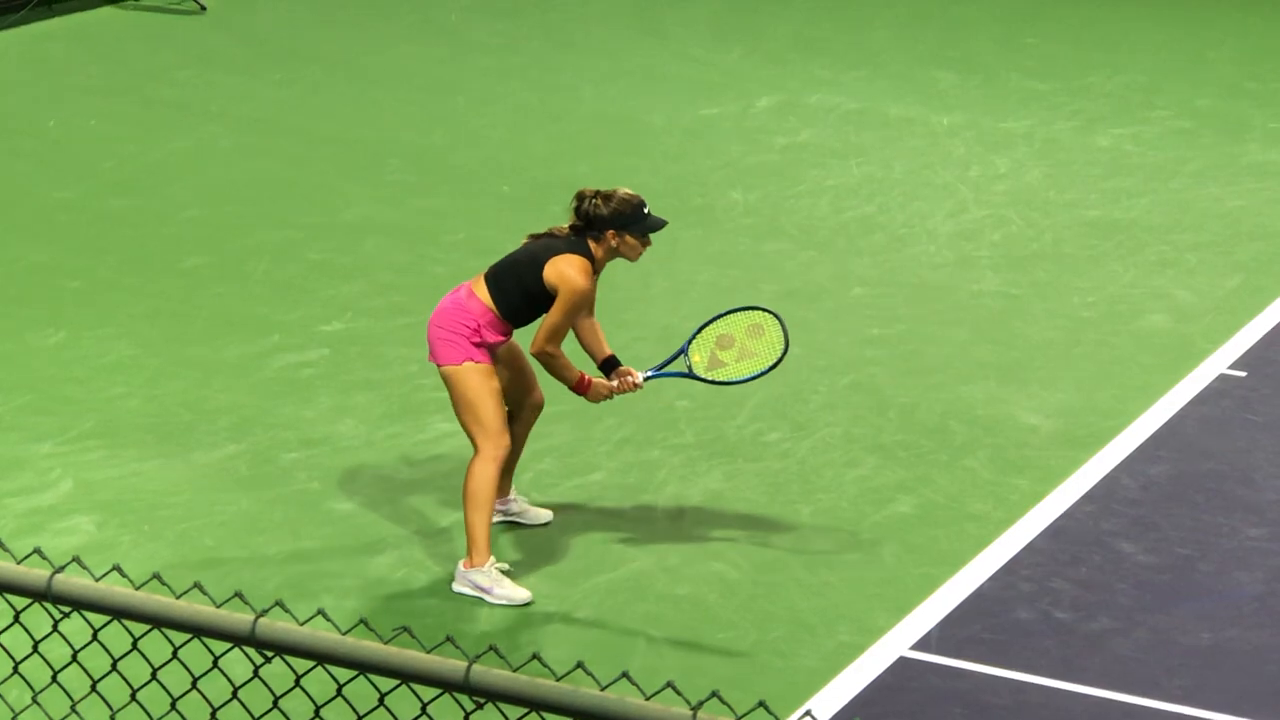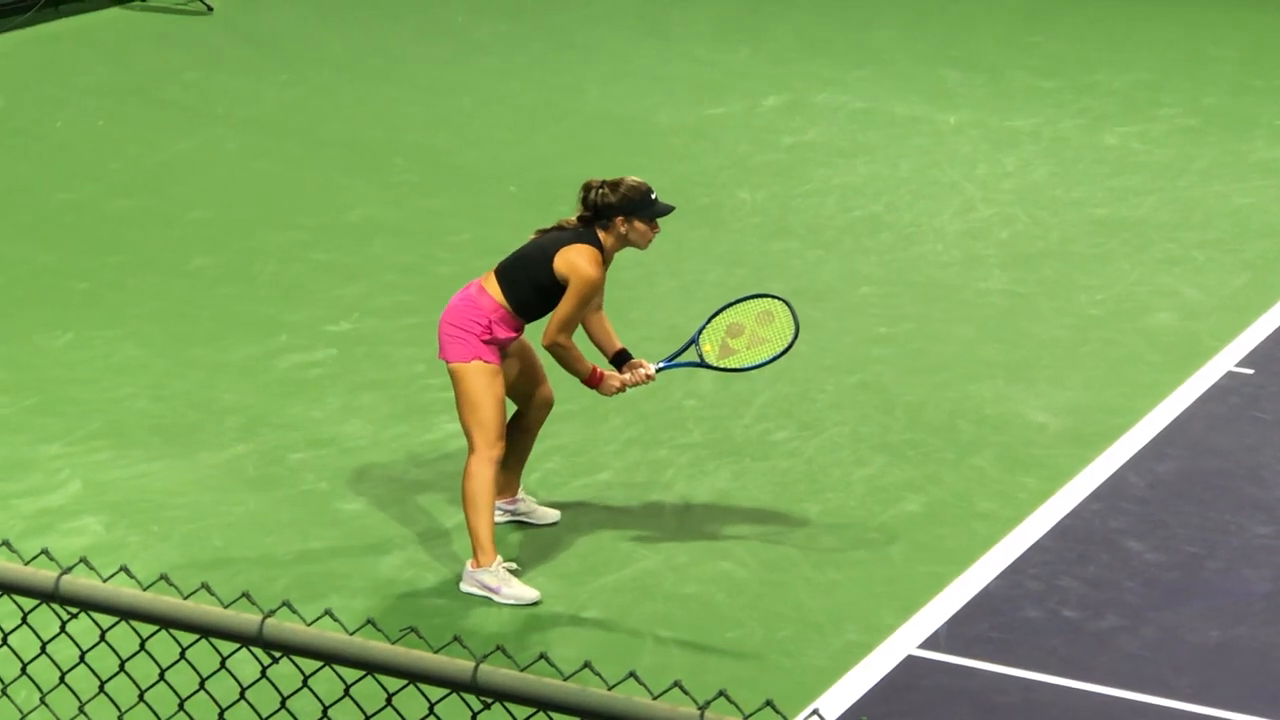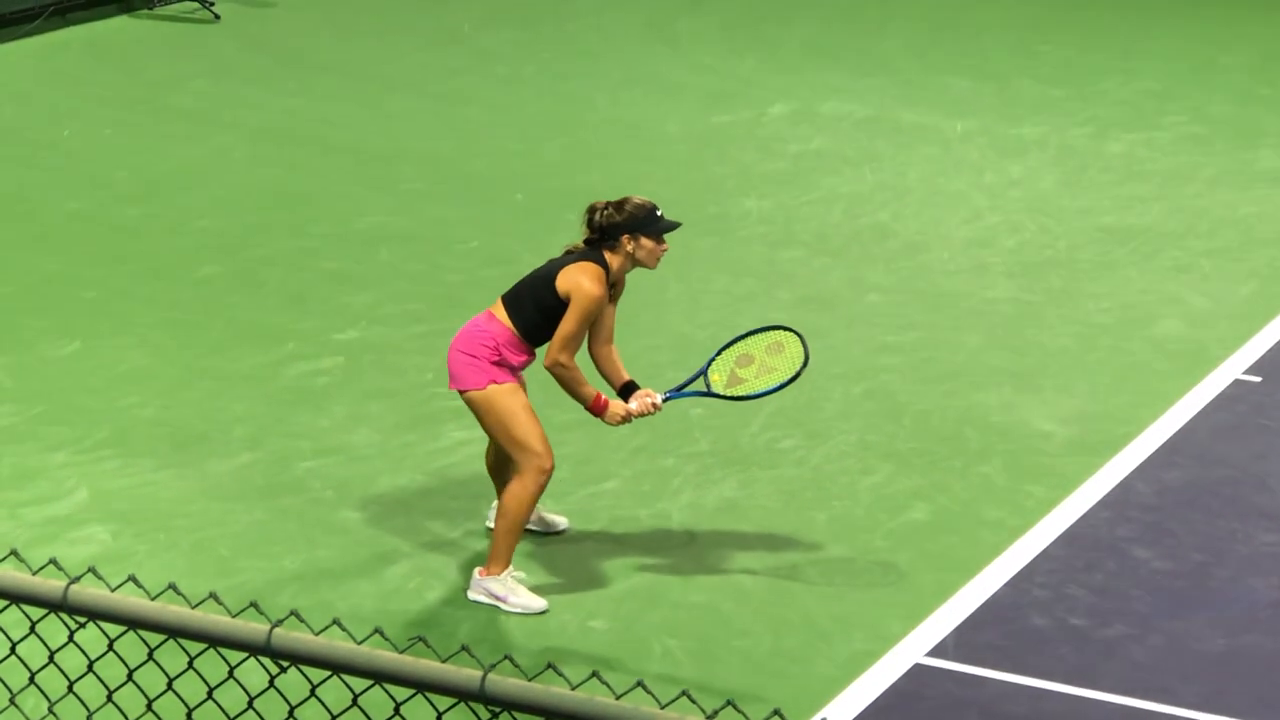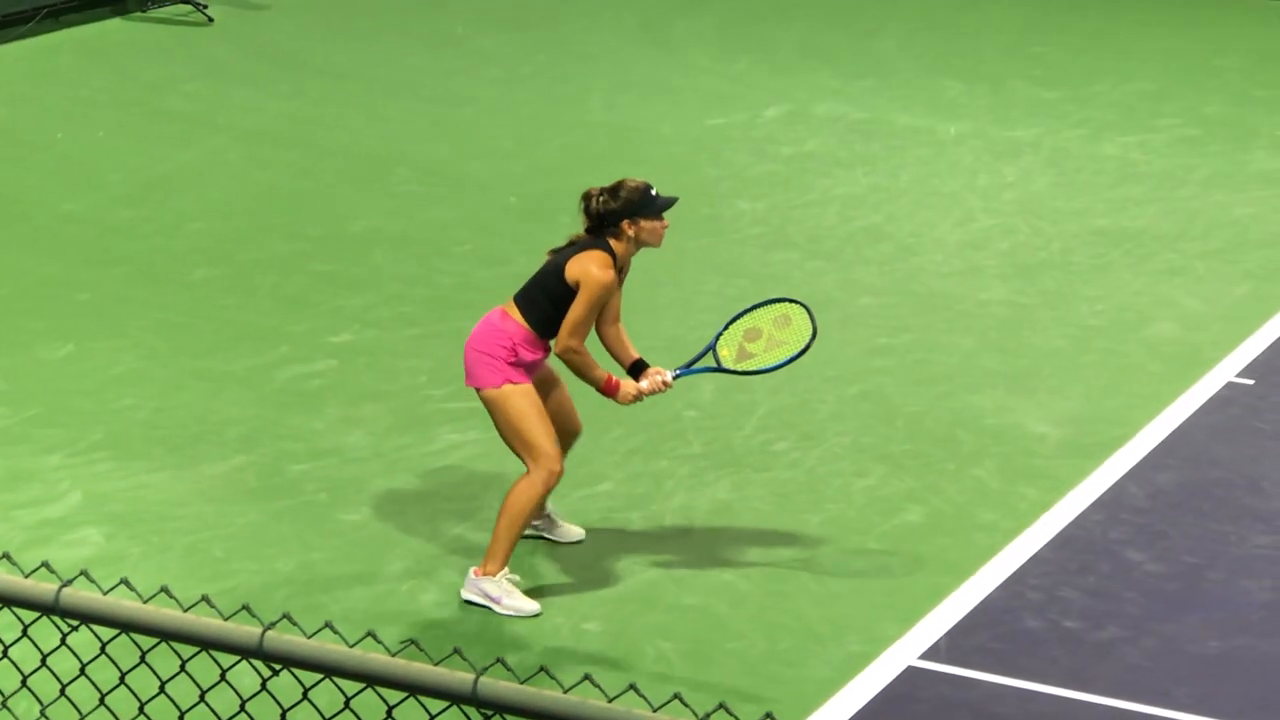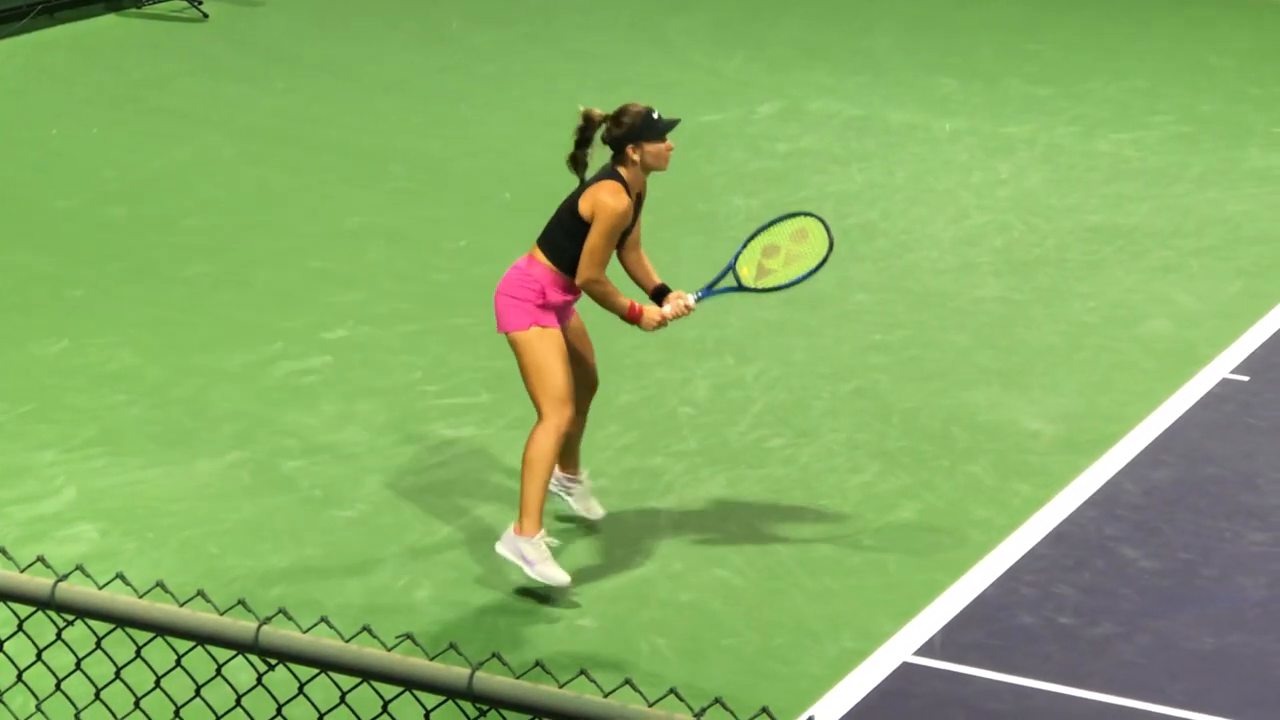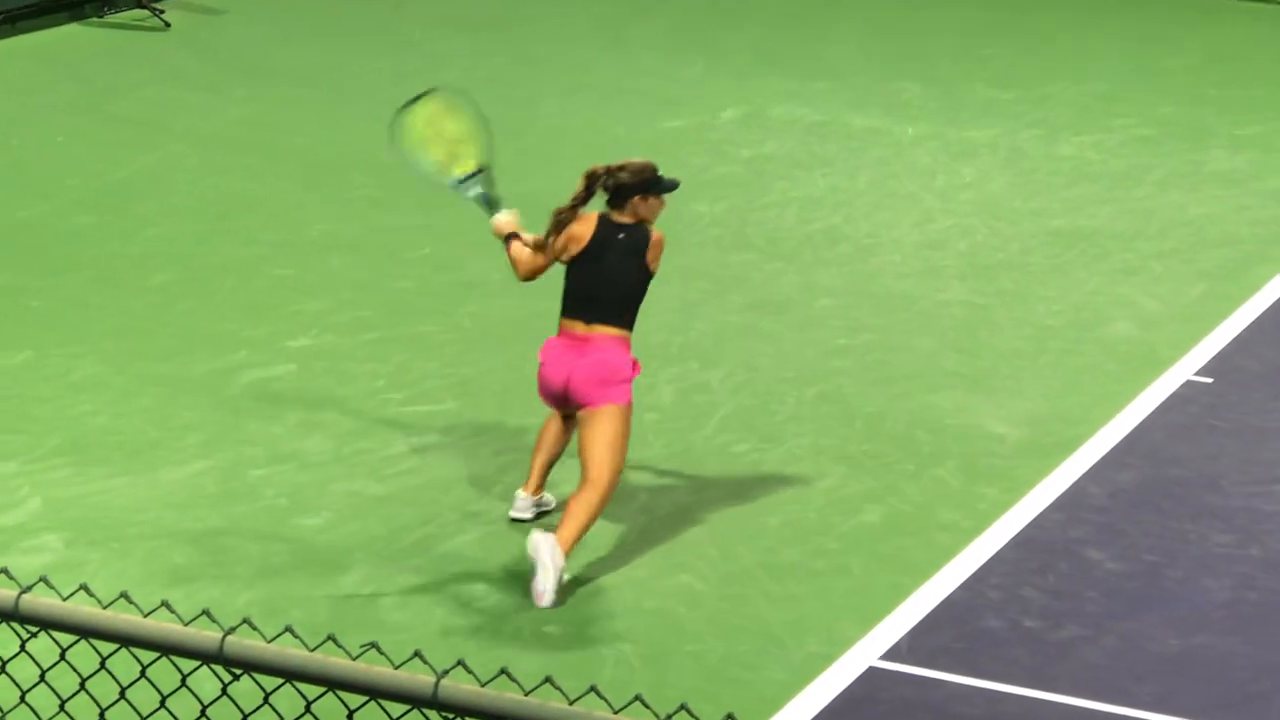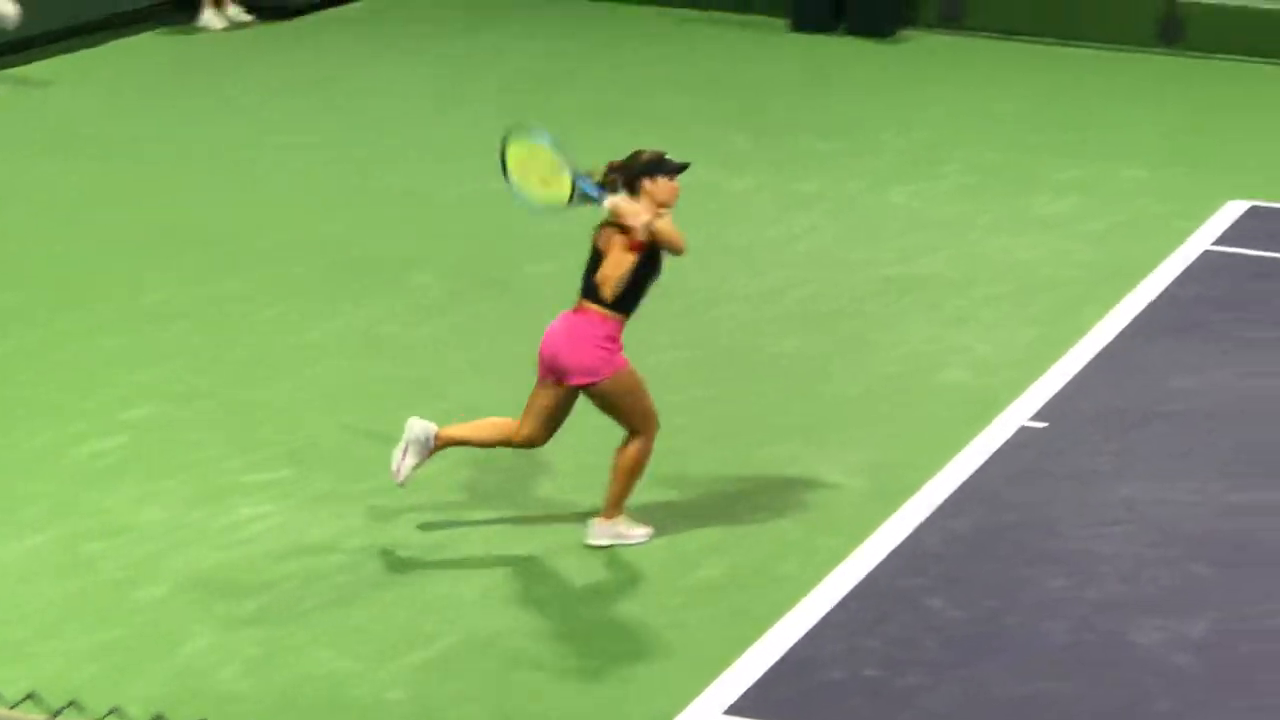
dt=0.5s
person 1, frame 1
left shoulder: (586, 250)
right shoulder: (576, 275)
left elbow: (583, 318)
right elbow: (544, 348)
left wrist: (611, 368)
right wrist: (586, 386)
left hip: (482, 327)
right hip: (461, 332)
left knee: (529, 403)
right knee: (495, 444)
left ankle: (499, 499)
right ankle: (475, 568)
person 1, frame 2
left shoulder: (595, 242)
right shoulder: (587, 265)
left elbow: (591, 313)
right elbow: (556, 339)
left wrist: (623, 360)
right wrist: (597, 379)
left hip: (494, 326)
right hip: (473, 330)
left knee: (538, 402)
right knee: (489, 446)
left ankle: (506, 498)
right ankle: (483, 568)
person 1, frame 3
left shoulder: (610, 274)
right shoulder: (590, 284)
left elbow: (601, 346)
right elbow: (558, 360)
left wrist: (630, 391)
right wrist: (600, 406)
left hip: (499, 354)
right hip: (482, 357)
left knee: (511, 438)
right knee: (538, 462)
left ankle: (509, 512)
right ankle: (492, 577)
person 1, frame 4
left shoulder: (616, 257)
right shoulder: (599, 270)
left elbow: (608, 325)
right elbow: (570, 345)
left wrist: (640, 370)
right wrist: (613, 386)
left hip: (524, 351)
right hip: (498, 355)
left knee: (567, 430)
right knee: (546, 466)
left ankle: (532, 513)
right ankle: (486, 578)
person 1, frame 5
left shoulder: (633, 184)
right shoulder: (613, 199)
left elbow: (629, 250)
right elbow: (591, 278)
left wrist: (662, 295)
right wrist: (637, 314)
left hip: (554, 296)
right hip: (529, 296)
left knee: (585, 387)
right knee: (558, 413)
left ankle: (568, 476)
right ankle: (525, 536)
person 1, frame 6
left shoulder: (583, 223)
right shoulder: (654, 244)
left elbow: (527, 269)
left wrist: (510, 234)
left hip: (557, 357)
right hip: (607, 367)
left knee: (564, 412)
right knee: (599, 483)
left ankle: (528, 495)
right ankle: (553, 546)
person 1, frame 7
left shoulder: (651, 219)
right shoulder: (620, 228)
left elbow: (677, 245)
right elbow: (607, 291)
left wrist: (649, 225)
right wrist: (636, 243)
left hip: (564, 338)
right hip: (590, 344)
left knee: (527, 433)
right knee: (644, 428)
left ankle: (432, 435)
right ankle: (608, 522)
